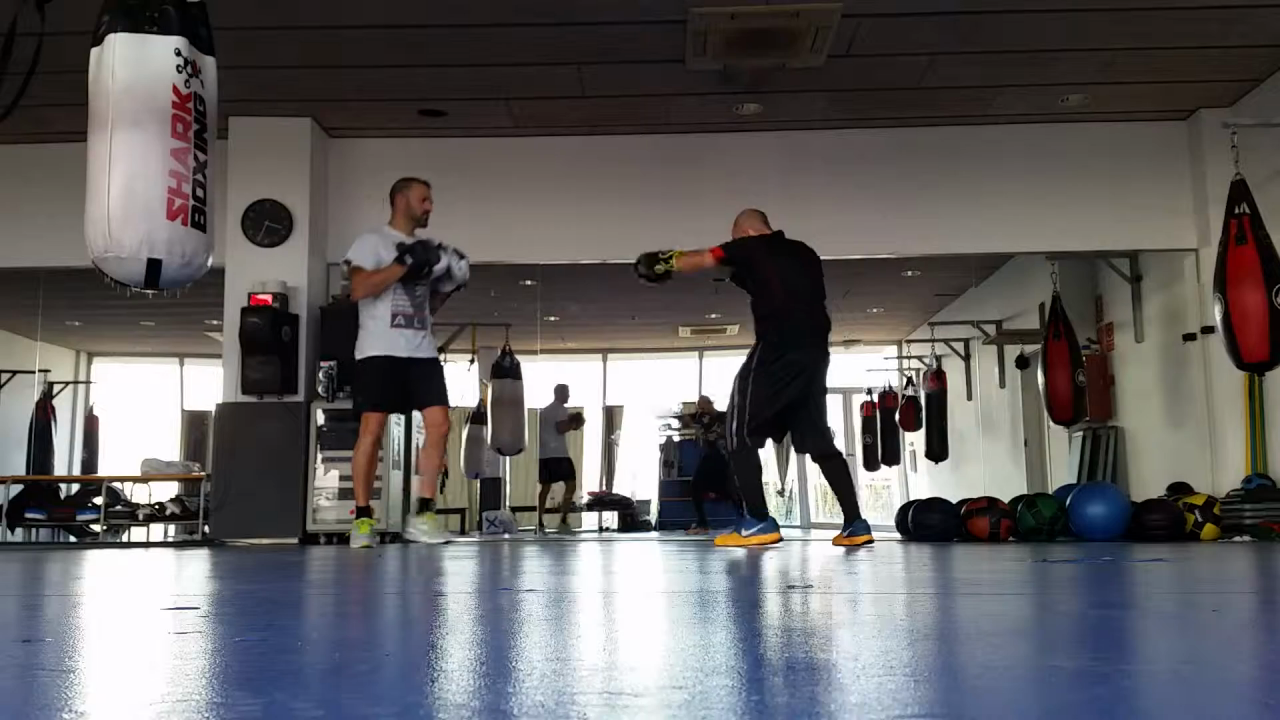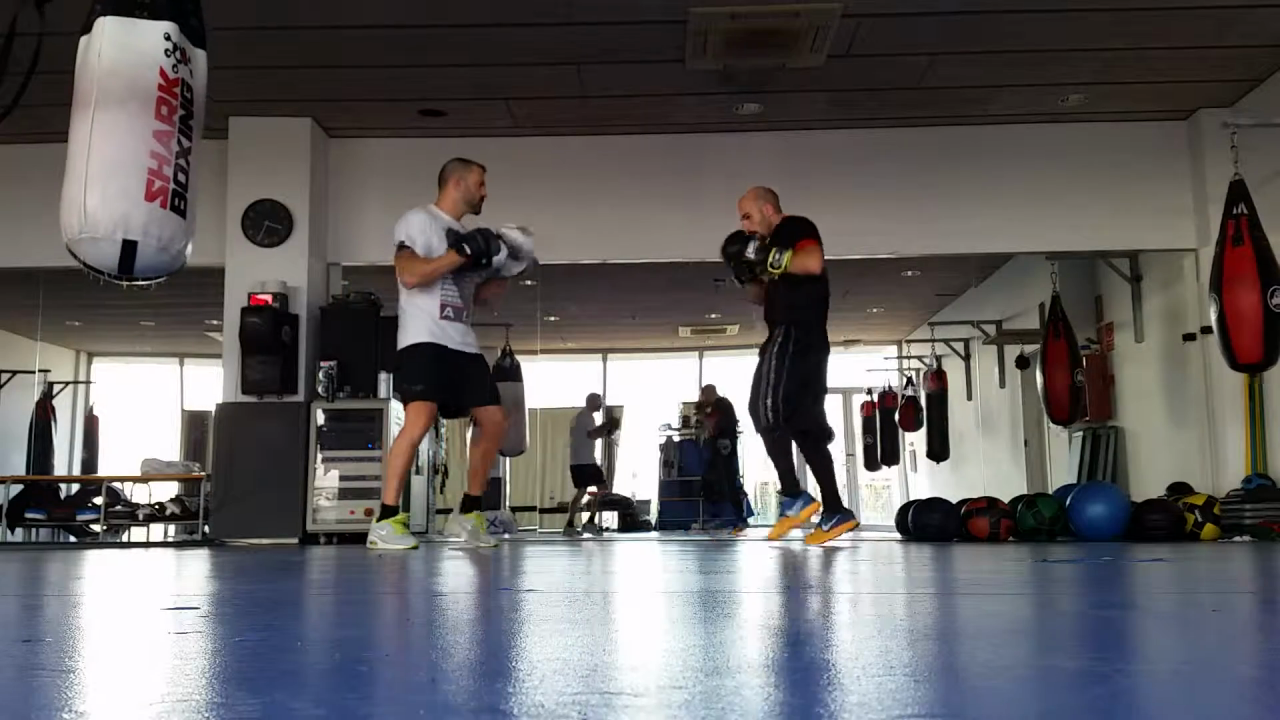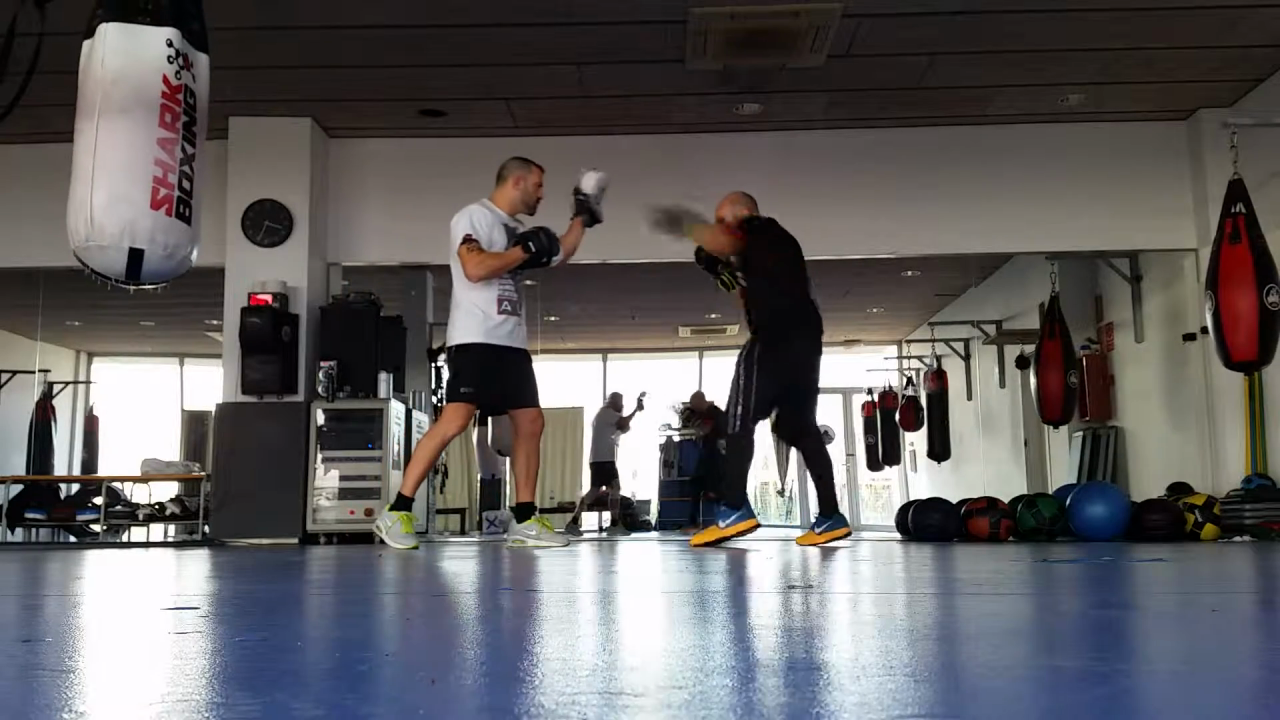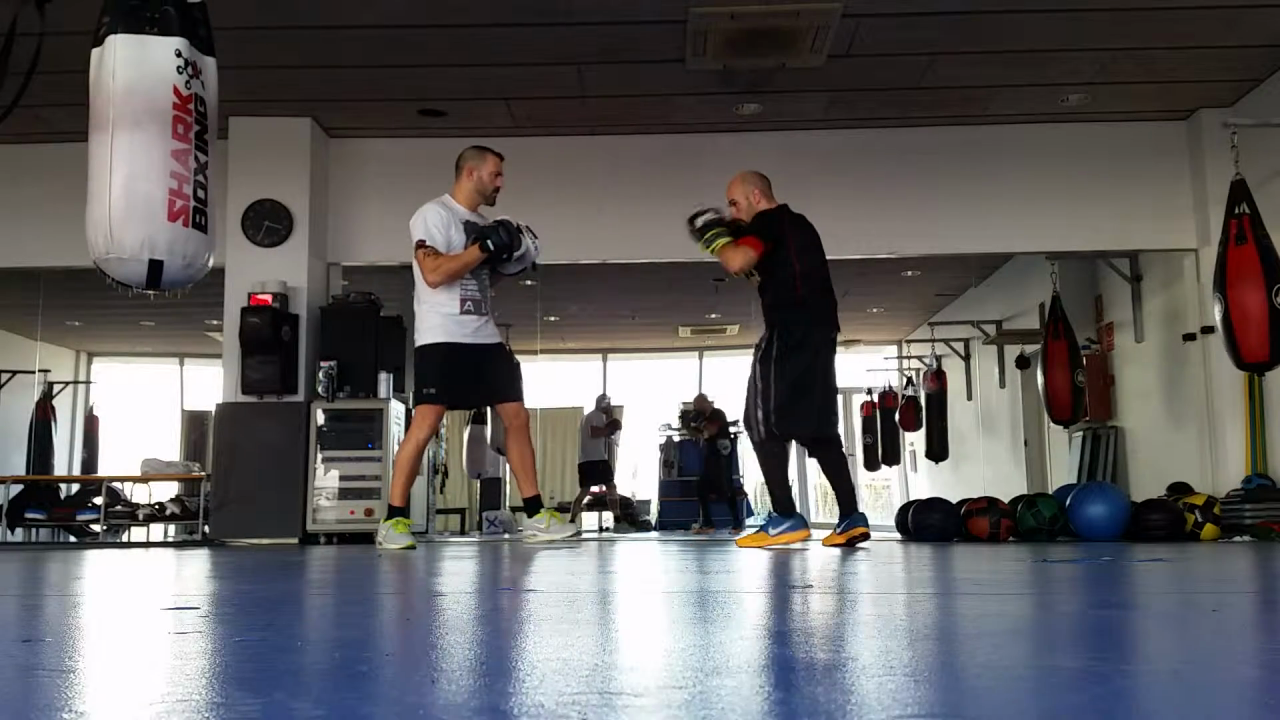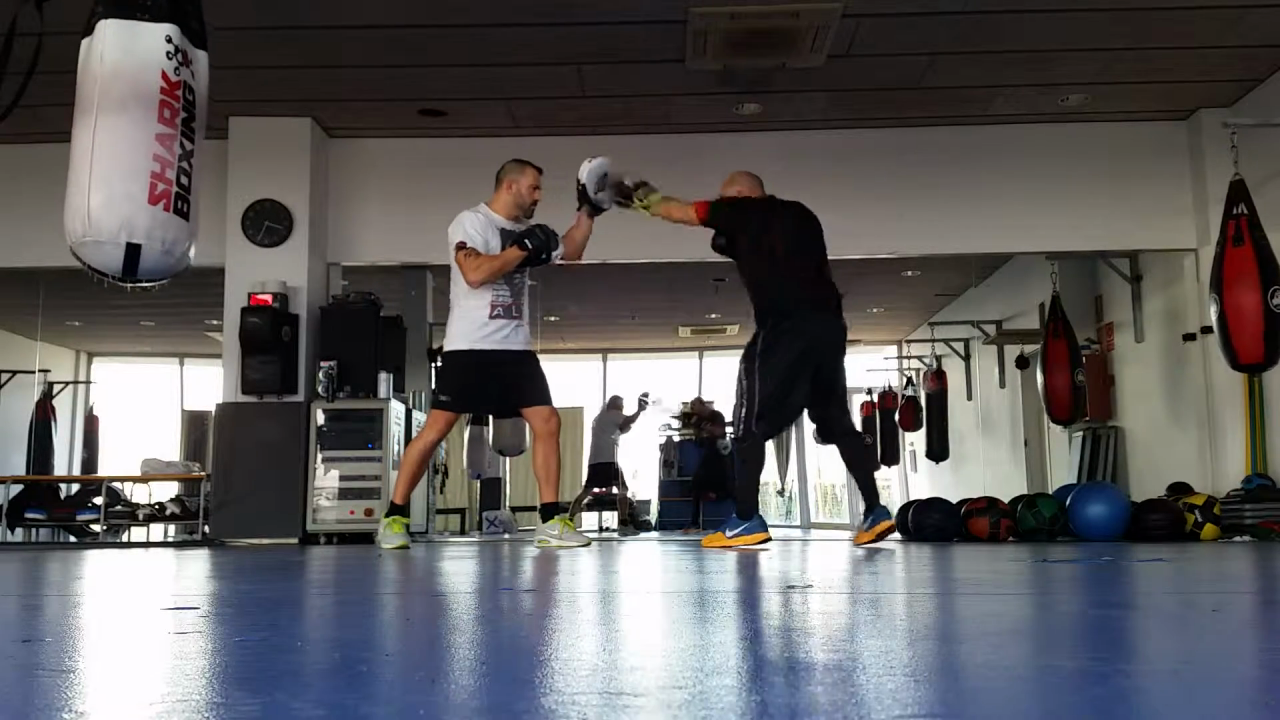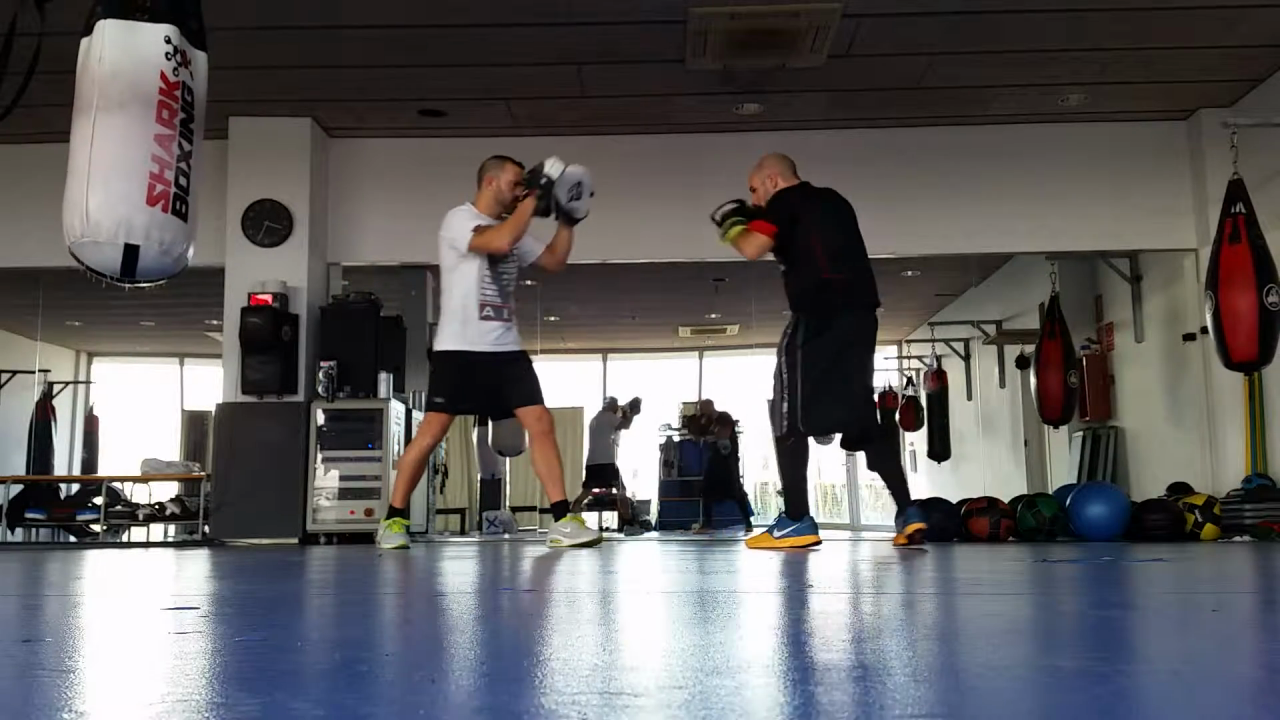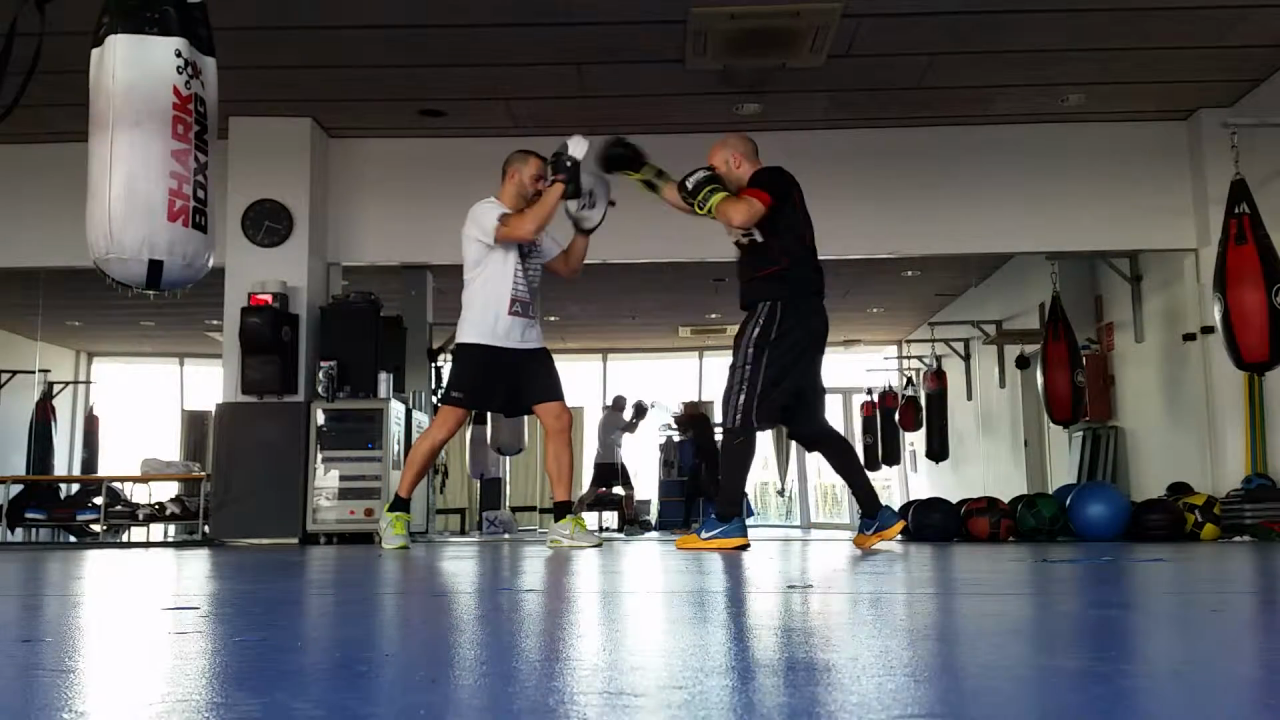
dt=0.7s
person 1, frame 1
left shoulder: (426, 249)
right shoulder: (372, 241)
right elbow: (359, 289)
left wrist: (448, 286)
right wrist: (404, 264)
left hip: (422, 354)
right hip: (379, 352)
left knee: (439, 424)
right knee: (371, 431)
left ankle: (424, 512)
right ankle: (362, 518)
person 1, frame 2
left shoulder: (464, 235)
right shoulder: (417, 221)
left elbow: (480, 295)
right elbow: (410, 275)
left wrist: (503, 269)
right wrist: (463, 253)
left hip: (464, 345)
right hip: (424, 342)
left knee: (493, 422)
right knee: (419, 422)
left ankle: (467, 515)
right ankle: (386, 520)
person 1, frame 3
left shoulder: (514, 228)
right shoulder: (474, 216)
left elbow: (558, 255)
right elbow: (476, 268)
left wrist: (582, 217)
right wrist: (525, 249)
left hip: (511, 343)
right hip: (475, 340)
left knee: (531, 424)
right knee: (454, 421)
left ankle: (525, 520)
right ankle: (396, 511)
person 1, frame 4
left shoulder: (482, 224)
right shoulder: (433, 214)
right elbow: (434, 274)
left wrist: (509, 260)
right wrist: (484, 247)
left hip: (485, 339)
right hip: (442, 339)
left knee: (517, 419)
right knee: (426, 424)
left ankle: (536, 515)
right ankle: (393, 520)
person 1, frame 5
left shoulder: (522, 229)
right shoulder: (470, 221)
left elbow: (569, 252)
right elbow: (476, 274)
left wrist: (587, 211)
right wrist: (523, 247)
left hip: (515, 349)
right hip: (469, 347)
left knee: (547, 423)
right knee: (437, 428)
left ankle: (550, 522)
right ankle: (394, 516)
person 1, frame 6
left shoulder: (513, 231)
right shoulder: (459, 219)
left elbow: (555, 260)
right elbow: (501, 241)
left wrist: (567, 218)
right wrist: (535, 195)
left hip: (506, 348)
right hip: (460, 347)
left knee: (540, 423)
right knee: (432, 430)
left ankle: (562, 521)
right ankle: (395, 518)
person 1, frame 7
left shoulder: (533, 226)
right shoulder: (484, 213)
left elbow: (569, 267)
right elbow: (527, 228)
left wrist: (584, 228)
right wrist: (564, 181)
left hip: (527, 345)
right hip: (482, 342)
left knee: (559, 420)
right knee: (447, 424)
left ankle: (564, 522)
right ankle: (396, 511)
person 2, frame 1
left shoulder: (752, 248)
right shoulder: (807, 255)
left elbow: (695, 261)
left wrist: (659, 263)
left hip: (776, 349)
right hip: (814, 351)
left knee: (740, 432)
right knee: (818, 439)
left ankle: (759, 522)
right ankle: (855, 523)
person 2, frame 2
left shoulder: (796, 227)
right shoulder: (775, 244)
left elbow: (815, 263)
right elbow: (763, 297)
left wrist: (766, 257)
right wrist: (745, 269)
left hip: (796, 336)
right hip: (795, 339)
left knee: (767, 408)
right knee: (806, 426)
left ankle: (795, 497)
right ankle: (835, 513)
person 2, frame 3
left shoulder: (757, 229)
right shoulder: (779, 239)
left elbow: (717, 241)
left wrist: (681, 222)
right wrist: (723, 271)
left hip: (775, 339)
right hip: (802, 341)
left knee: (739, 422)
right knee: (801, 429)
left ankle: (735, 510)
right ankle: (830, 517)
person 2, frame 4
left shoulder: (768, 221)
right shoulder: (796, 224)
left elbow: (737, 263)
left wrist: (712, 235)
right wrist: (728, 240)
left hip: (790, 333)
right hip: (818, 334)
left knee: (763, 420)
right knee: (818, 426)
left ankle: (786, 518)
right ankle: (850, 517)
person 2, frame 5
left shoulder: (744, 211)
right shoulder: (802, 215)
left elbow: (683, 213)
left wrist: (642, 196)
left hip: (784, 326)
right hip: (827, 324)
left knee: (752, 422)
right knee: (837, 420)
left ankle: (747, 520)
right ankle: (875, 510)
person 2, frame 6
left shoulder: (785, 201)
right shoulder: (834, 201)
left elbow: (752, 249)
left wrist: (732, 222)
right wrist: (756, 222)
left hip: (819, 321)
right hip: (858, 319)
left knee: (790, 418)
right knee: (861, 420)
left ankle: (796, 522)
right ankle: (908, 512)
person 2, frame 7
left shoulder: (775, 180)
right shoulder: (755, 193)
left elbow: (738, 217)
right elbow: (716, 214)
left wrist: (706, 188)
right wrist: (644, 171)
left hip: (781, 311)
right hip: (796, 314)
left knee: (743, 414)
right knee: (806, 421)
left ankle: (727, 522)
right ankle: (875, 514)
